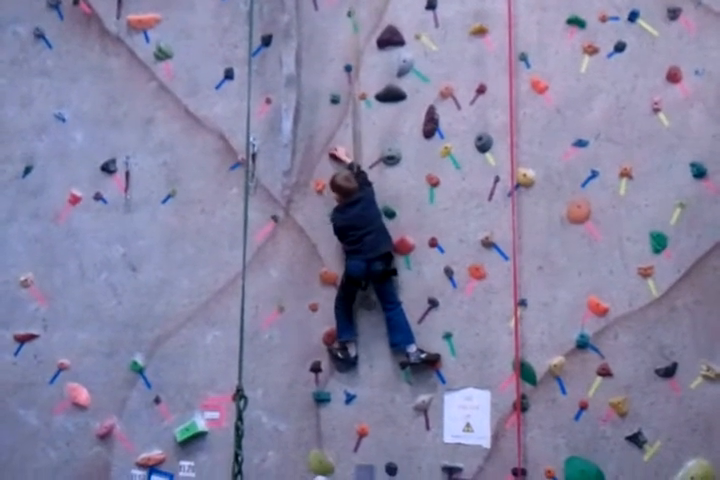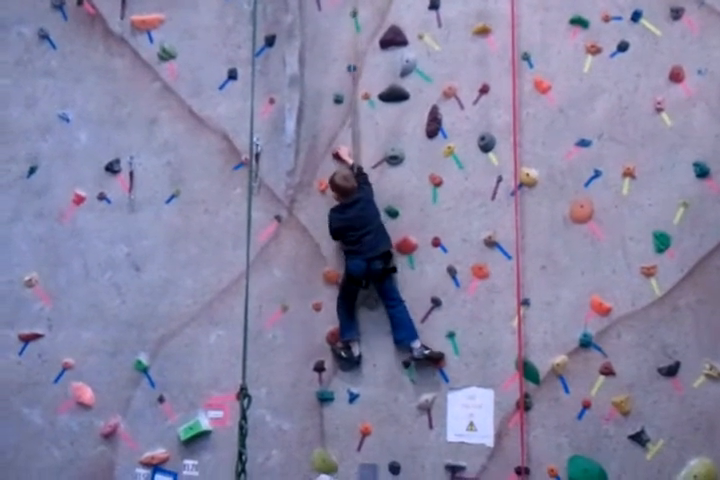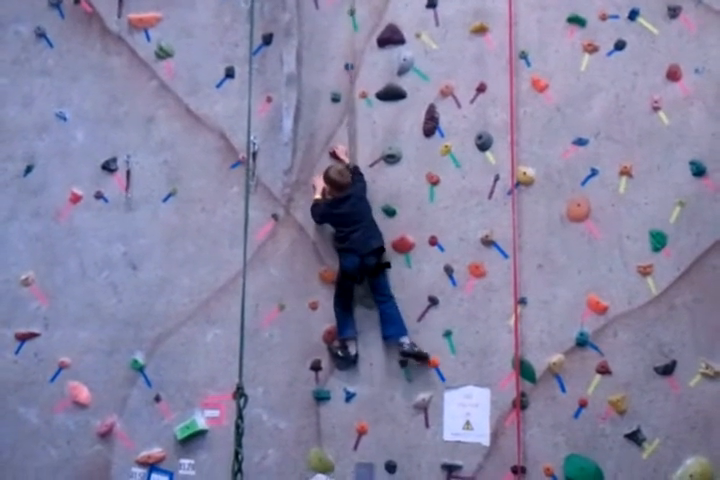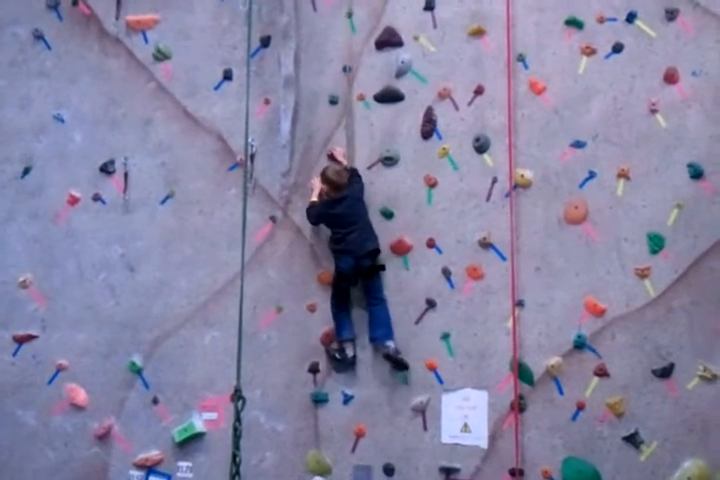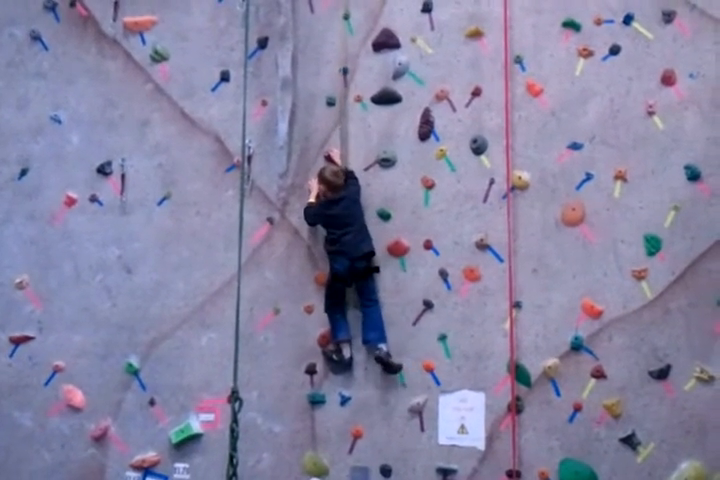
dt=0.2s
person 1, frame 1
left shoulder: (338, 215)
right shoulder: (367, 196)
right elbow: (360, 174)
right wrist: (345, 158)
left hip: (355, 264)
right hip: (380, 261)
left knee: (343, 305)
right knee: (391, 306)
left ankle: (348, 349)
right ankle: (411, 351)
person 1, frame 2
left shoulder: (336, 214)
right shoulder: (365, 196)
right elbow: (361, 175)
right wrist: (347, 159)
left hip: (355, 263)
right hip: (379, 259)
left knee: (345, 305)
right knee: (394, 303)
left ankle: (352, 348)
right ankle: (416, 347)
person 1, frame 3
left shoulder: (328, 206)
right shoulder: (358, 191)
left elbow: (316, 214)
right elbow: (357, 173)
left wrist: (318, 193)
right wrist: (344, 159)
left hip: (349, 258)
right hip: (373, 254)
left knee: (342, 303)
right knee: (385, 299)
left ankle: (349, 347)
right ankle: (404, 342)
person 1, frame 4
left shoulder: (325, 207)
right shoulder: (355, 192)
left elbow: (312, 216)
right elbow: (355, 175)
left wrist: (315, 194)
right wrist: (342, 160)
left hip: (345, 259)
right hip: (367, 255)
left knee: (340, 305)
right knee: (376, 301)
left ankle: (347, 349)
right ankle: (389, 345)
person 1, frame 5
left shoulder: (322, 207)
right shoulder: (352, 194)
left elbow: (309, 217)
right elbow: (351, 177)
left wrist: (312, 195)
right wrist: (338, 162)
left hip: (339, 261)
right hip: (362, 257)
left knee: (335, 306)
right knee: (370, 303)
left ankle: (344, 351)
right ankle: (380, 348)
